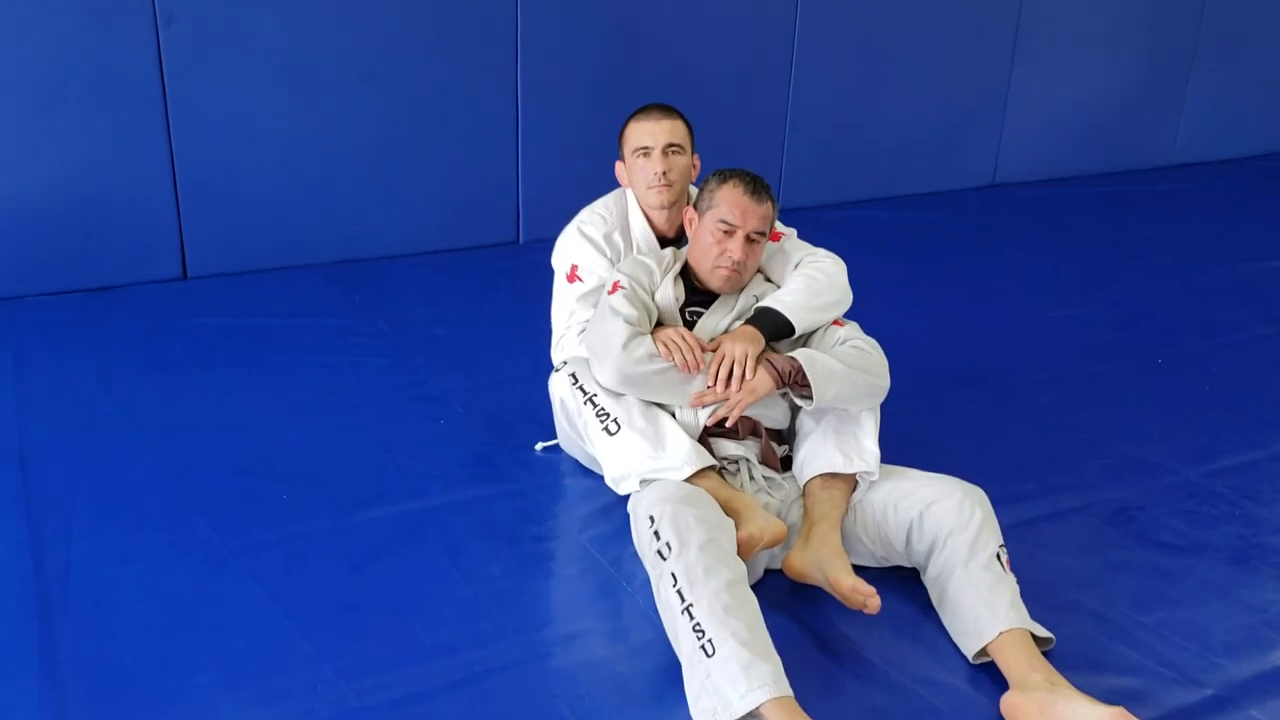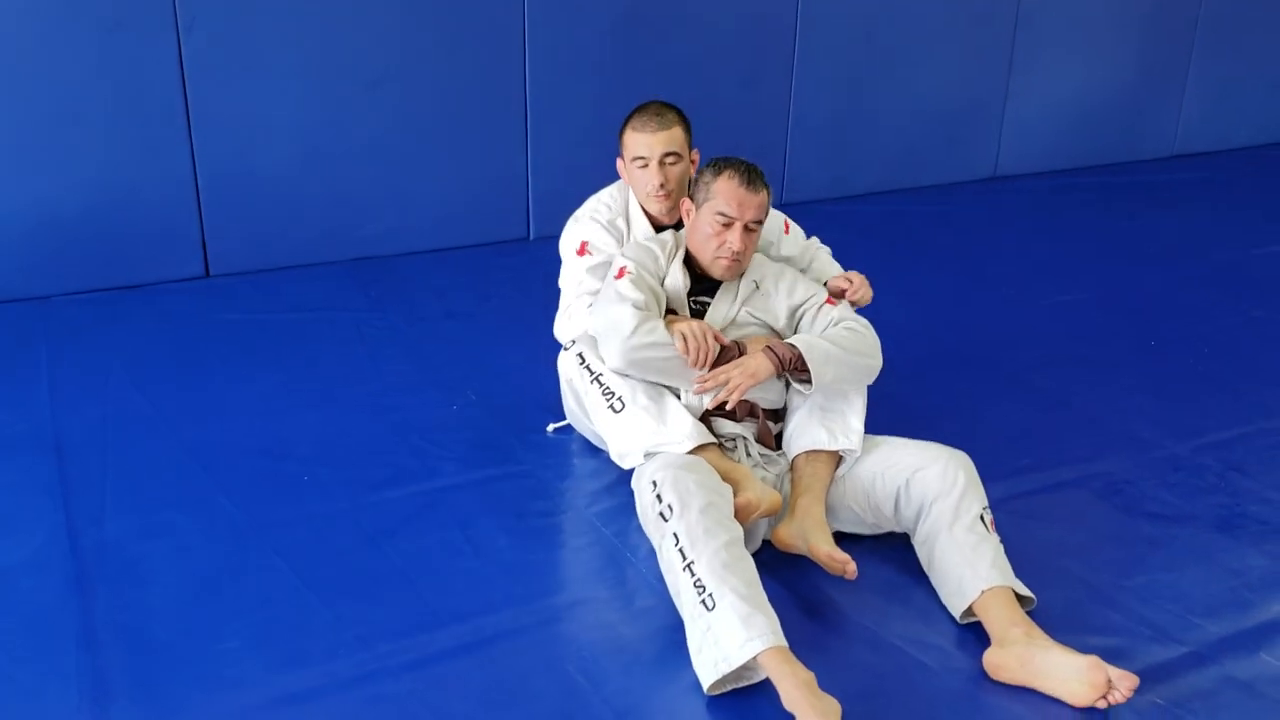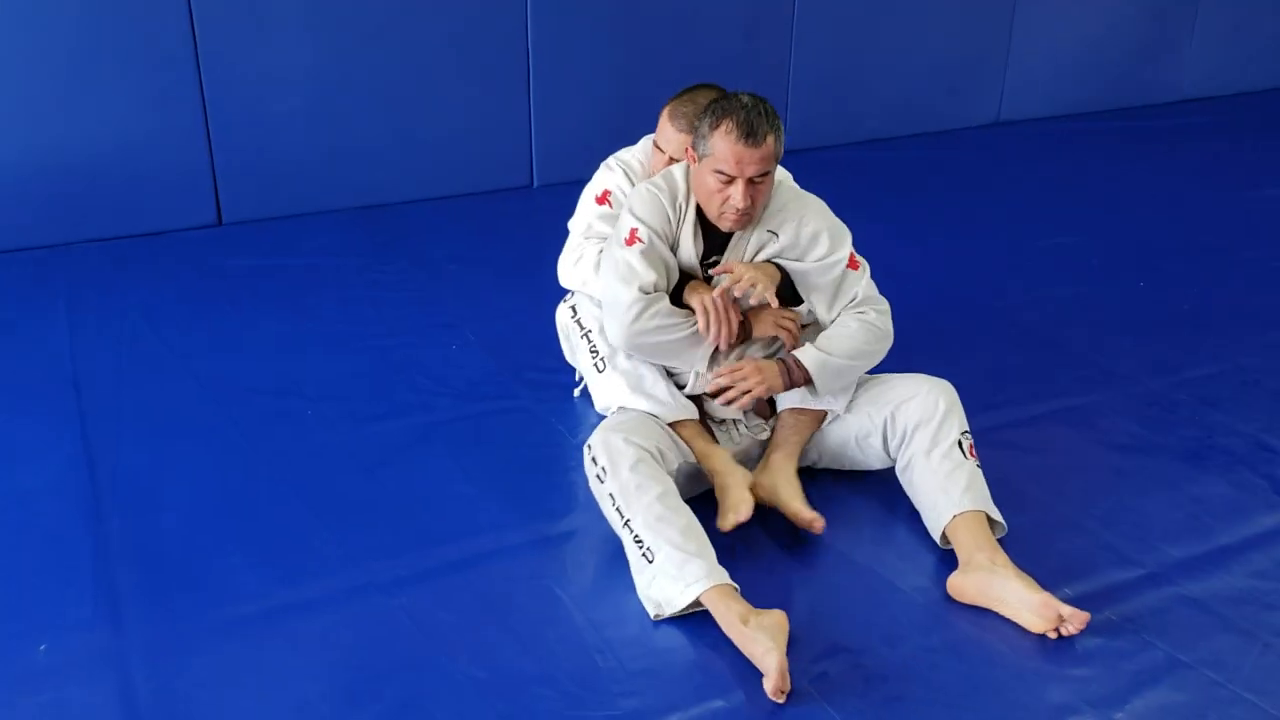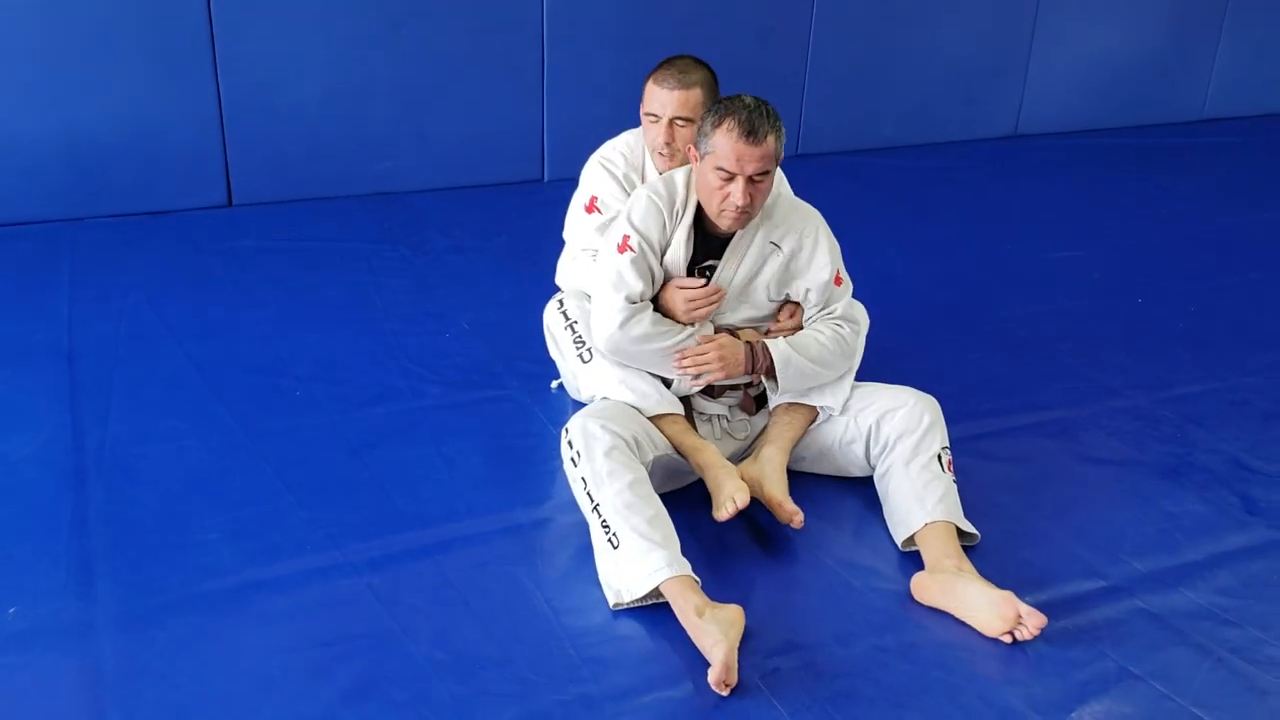
dt=1s
person 1, frame 1
left shoulder: (779, 300)
right shoulder: (642, 279)
left elbow: (869, 369)
right elbow: (615, 361)
left wrist: (779, 370)
right wrist: (728, 386)
left hip: (792, 483)
right hip: (694, 485)
left knee: (953, 503)
right knee: (670, 515)
person 1, frame 2
left shoulder: (778, 282)
right shoulder: (644, 263)
left elbow: (861, 348)
right elbow: (623, 344)
left wrist: (774, 359)
right wrist: (729, 356)
left hip: (789, 457)
right hip: (696, 464)
left knee: (941, 470)
right knee: (667, 484)
left ankle: (1016, 640)
person 1, frame 3
left shoulder: (804, 216)
right shoulder: (653, 205)
left elbow: (869, 323)
right elbow: (630, 323)
left wrist: (785, 371)
right wrist: (735, 330)
left hip: (790, 405)
left knee: (928, 399)
right knee: (614, 447)
left ankle: (984, 565)
right ankle: (736, 617)
person 1, frame 4
left shoulder: (799, 225)
right shoulder: (651, 210)
left elbow: (842, 333)
right elbow: (616, 329)
left wrist: (754, 358)
right wrist: (720, 341)
left hip: (773, 405)
left knee: (910, 412)
right knee: (591, 436)
left ankle: (948, 571)
right ankle: (695, 609)
person 2, frame 1
right shoulder: (592, 233)
left elbow: (827, 274)
right elbow: (571, 342)
left wrist: (756, 329)
right wrist: (645, 339)
right hip: (634, 418)
right knee: (575, 379)
left ankle: (821, 540)
right ankle: (742, 511)
person 2, frame 2
right shoulder: (595, 223)
left elbow: (806, 260)
right elbow: (577, 318)
left wrist: (836, 284)
right wrist: (660, 324)
right hip: (640, 389)
right knee: (582, 354)
left ankle: (805, 511)
right ankle: (737, 480)
person 2, frame 3
left shoulder: (771, 183)
right shoulder: (626, 173)
right elbow: (580, 260)
left hip: (741, 343)
right knee: (580, 310)
right ankle: (716, 463)
person 2, frame 4
right shoulder: (615, 163)
right elbow: (580, 265)
left wrist: (802, 303)
right wrist: (656, 299)
right knee: (565, 311)
right ankle: (705, 458)
